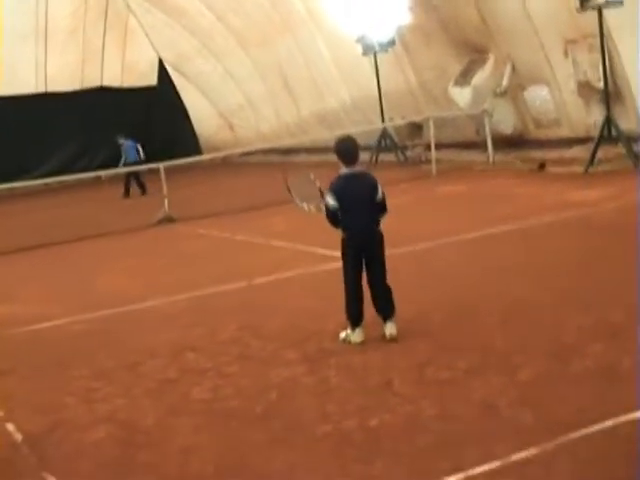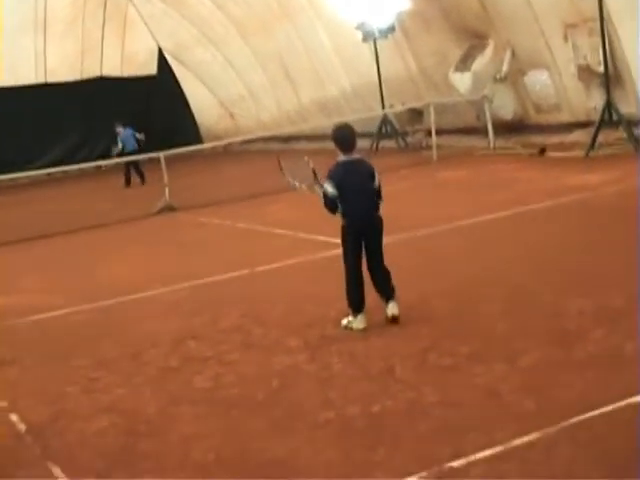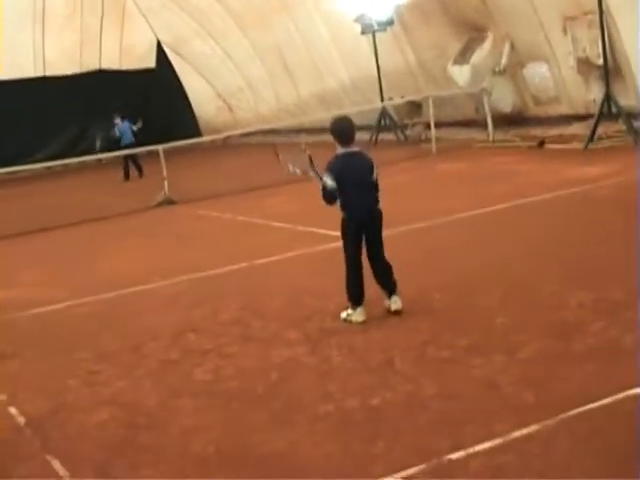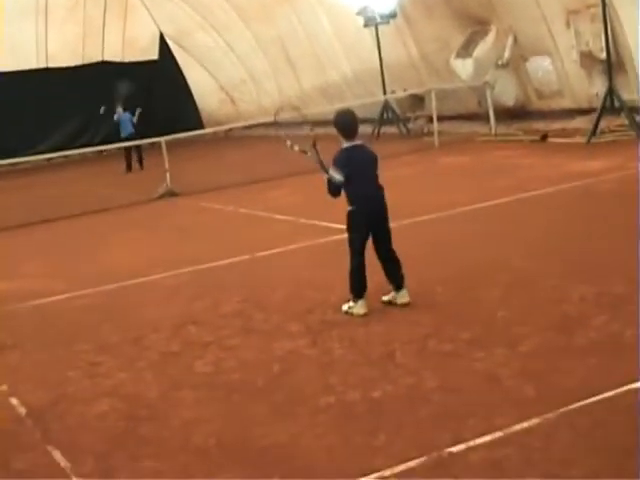
dt=0.1s
person 1, frame 1
left shoulder: (336, 186)
right shoulder: (370, 180)
left elbow: (332, 217)
right elbow: (382, 208)
left hip: (351, 239)
right hip: (373, 236)
left knee: (352, 283)
right knee: (378, 279)
left ankle: (355, 329)
right ankle: (389, 322)
person 1, frame 2
left shoulder: (335, 173)
right shoulder: (368, 167)
left elbow: (331, 205)
right elbow: (378, 194)
left hip: (352, 225)
right hip: (373, 221)
left knee: (353, 269)
right knee: (377, 264)
left ankle: (357, 315)
right ankle: (391, 302)
person 1, frame 3
left shoulder: (334, 165)
right shoulder: (366, 160)
left elbow: (329, 197)
right elbow: (374, 187)
left wrist: (343, 197)
left hip: (351, 218)
right hip: (372, 214)
left knee: (353, 262)
right knee: (377, 256)
left ankle: (357, 308)
right ankle: (393, 296)
person 1, frame 4
left shoulder: (340, 158)
right shoulder: (369, 153)
left elbow: (334, 191)
left wrist: (330, 181)
left hip: (358, 210)
right hip: (378, 205)
left knee: (357, 255)
right knee: (385, 249)
left ankle: (358, 301)
right ankle: (400, 290)
